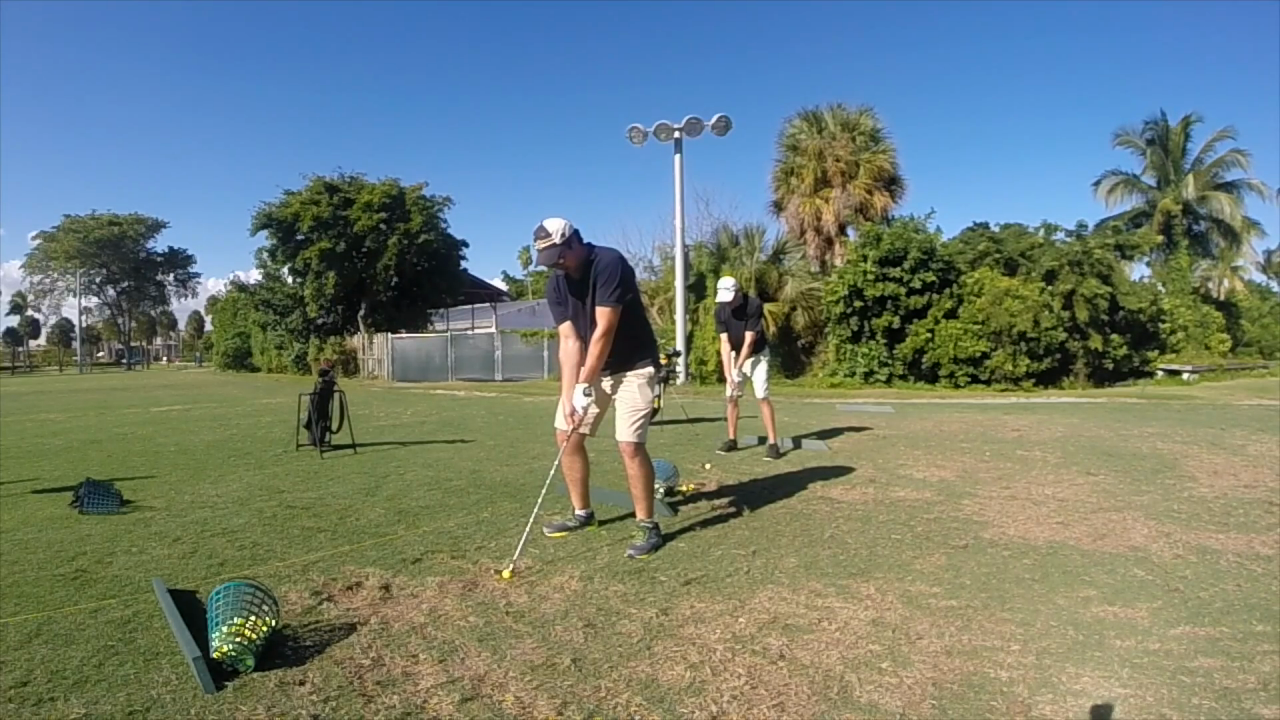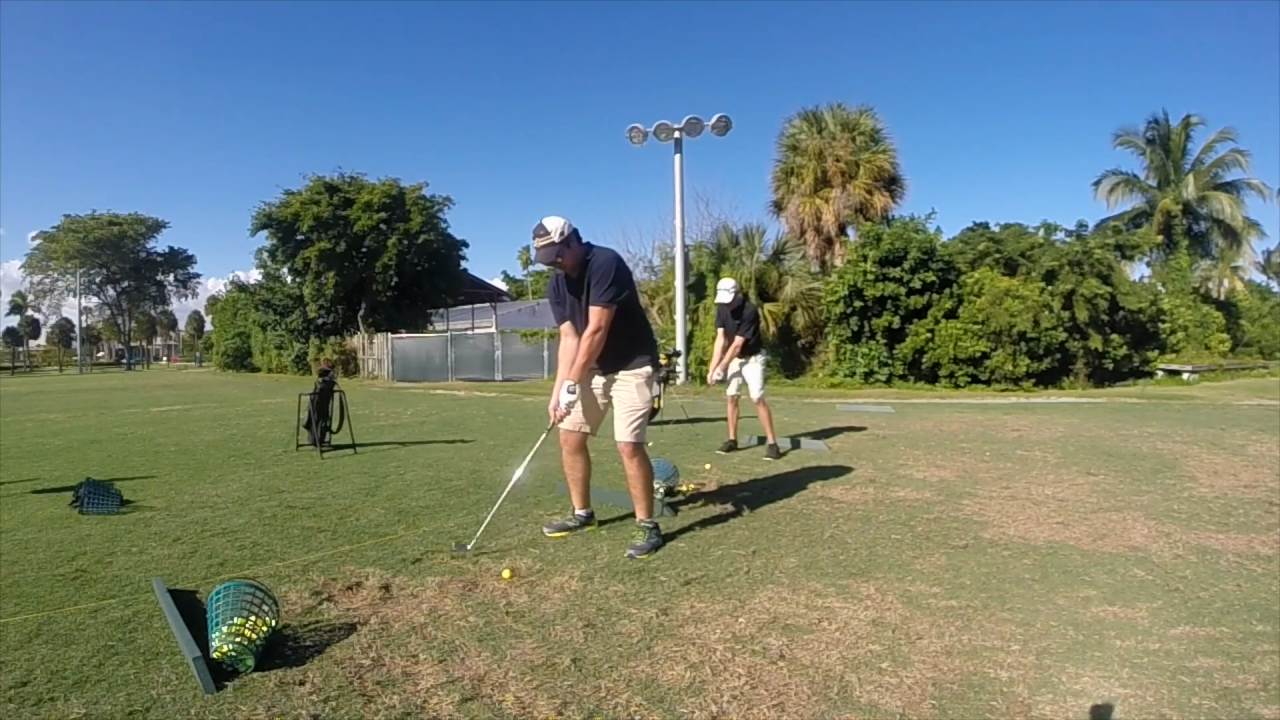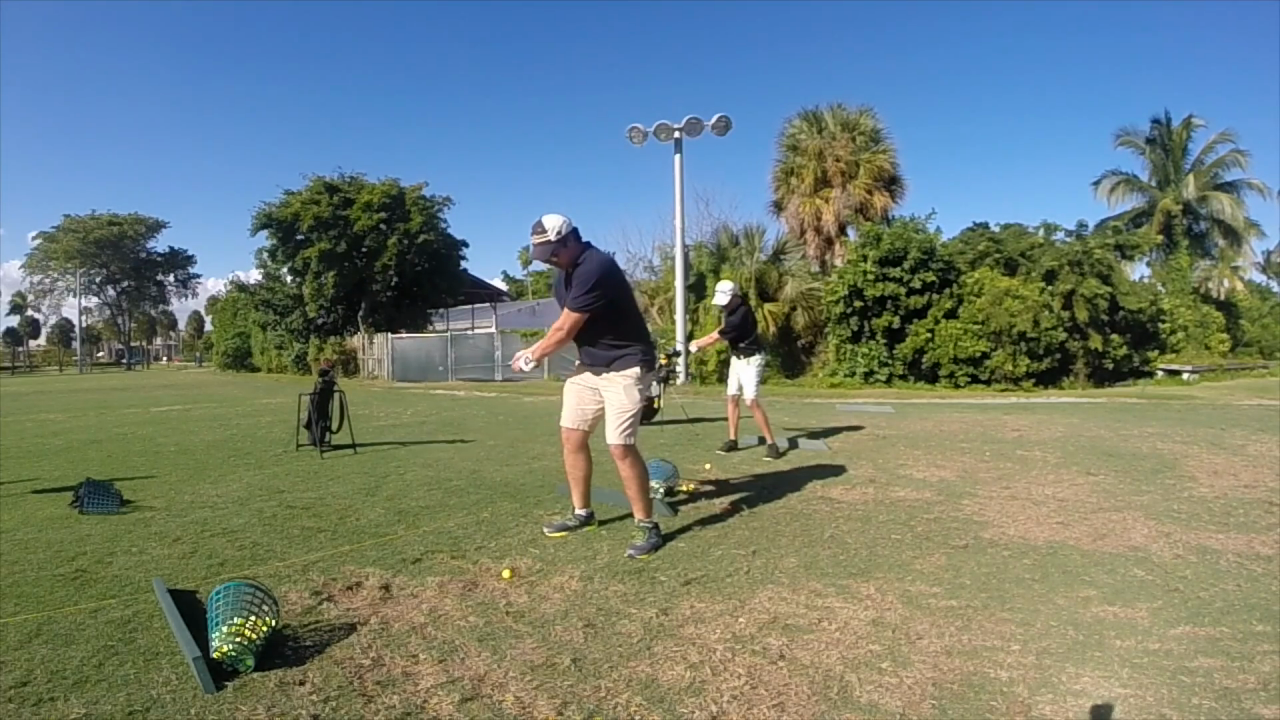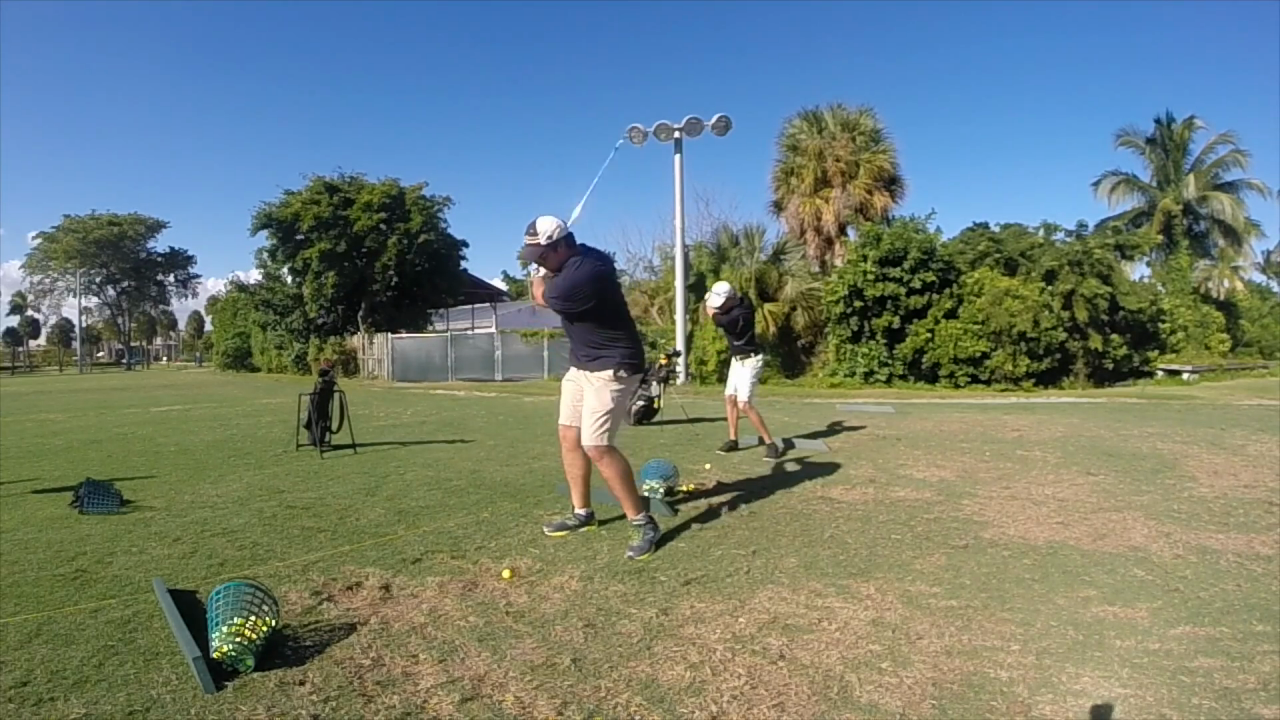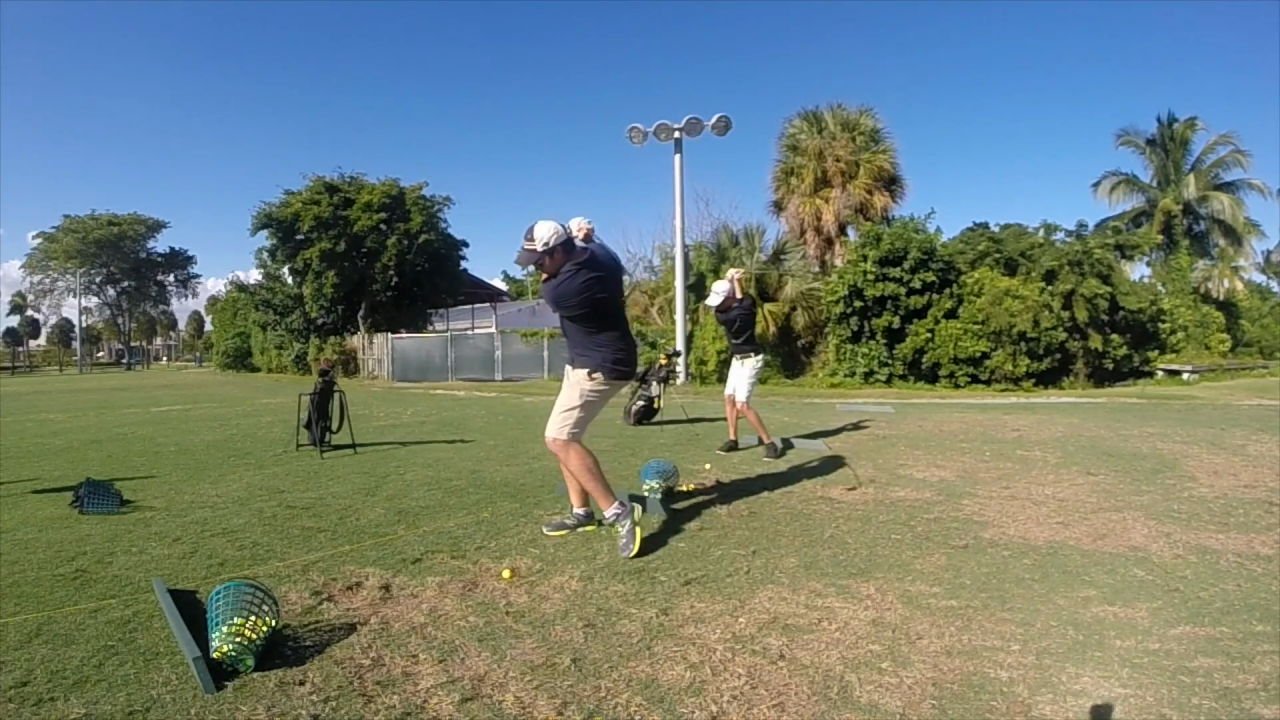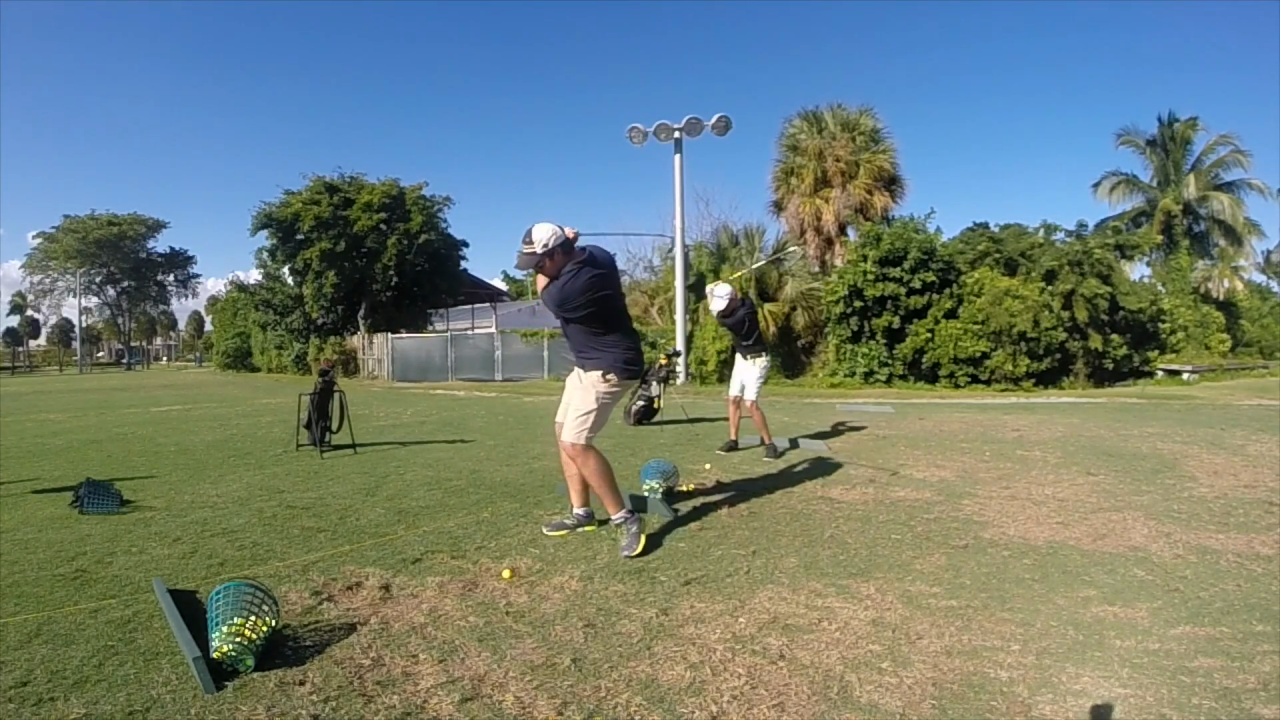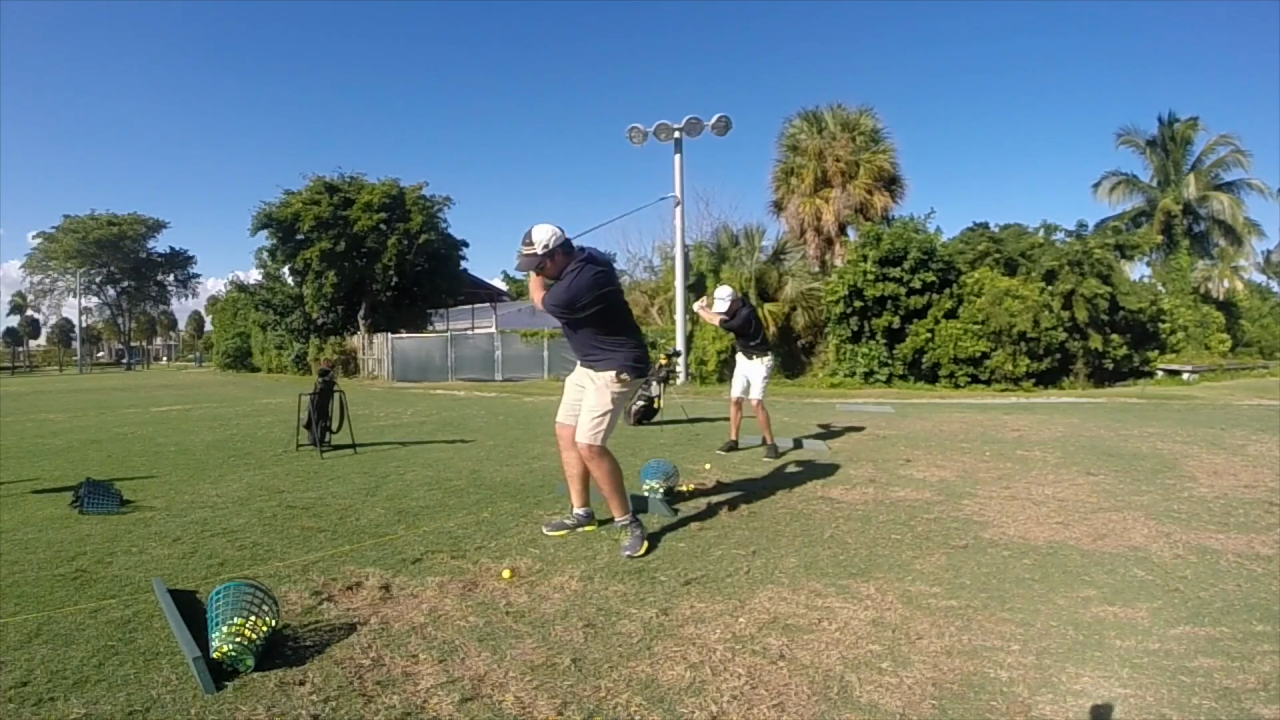
dt=0.2s
person 1, frame 1
left shoulder: (610, 264)
right shoulder: (556, 284)
left elbow: (604, 332)
right elbow: (569, 340)
left wrist: (584, 388)
right wrist: (567, 395)
left hip: (633, 366)
right hip: (590, 366)
left knee: (629, 445)
right knee: (567, 436)
left ankle: (647, 526)
right ankle: (582, 514)
person 1, frame 2
left shoulder: (606, 264)
right shoulder: (558, 282)
left elbow: (596, 332)
right elbow: (568, 337)
left wrist: (570, 384)
right wrist: (560, 390)
left hip: (632, 366)
right hip: (593, 367)
left knee: (628, 445)
right knee: (569, 436)
left ankle: (648, 526)
right ankle: (582, 514)
person 1, frame 3
left shoulder: (594, 269)
right shoulder: (568, 272)
left elbow: (565, 329)
left wrist: (531, 355)
right wrist: (536, 351)
left hip: (625, 365)
right hip: (590, 366)
left knee: (620, 445)
right knee: (572, 436)
left ankle: (647, 526)
right ankle: (582, 513)
person 1, frame 4
left shoulder: (571, 282)
right shoulder: (589, 257)
left elbow: (541, 298)
left wrist: (536, 276)
right wrist: (544, 272)
left hip: (612, 367)
right hip: (586, 364)
left knee: (595, 444)
right knee: (569, 435)
left ankle: (643, 523)
right ankle: (582, 513)
person 1, frame 5
left shoulder: (561, 290)
right shoulder: (602, 256)
right wrist: (581, 239)
left hip: (598, 368)
right hip: (591, 362)
left knee: (559, 439)
right knee: (563, 436)
left ankle: (619, 513)
right ankle: (581, 513)
person 1, frame 6
left shoulder: (565, 291)
right shoulder: (596, 256)
left elbow: (543, 289)
right wrist: (567, 239)
left hip: (608, 368)
right hip: (594, 363)
left knee: (576, 443)
right knee: (564, 433)
left ankle: (625, 520)
right ankle: (581, 513)
person 1, frame 7
left shoulder: (573, 287)
right shoulder: (590, 258)
left elbow: (541, 300)
left wrist: (536, 275)
right wrist: (541, 271)
left hip: (615, 368)
right hip: (591, 363)
left knee: (588, 445)
right knee: (565, 433)
left ankle: (629, 524)
right ankle: (581, 513)
person 2, frame 1
left shoulder: (754, 306)
right shoulder: (720, 311)
left elbow: (749, 340)
right elbow: (725, 343)
left wrist: (738, 369)
right wrist: (728, 372)
left hip: (757, 356)
right hip: (735, 355)
left knee: (762, 397)
right knee: (731, 397)
left ankle: (772, 443)
right ankle: (732, 439)
person 2, frame 2
left shoulder: (749, 311)
right shoulder: (722, 309)
left elbow: (737, 344)
right elbow: (720, 339)
left wrist: (720, 367)
right wrist: (713, 368)
left hip: (753, 358)
right hip: (736, 358)
left knee: (758, 399)
right knee: (732, 397)
left ankle: (772, 443)
right ankle: (732, 439)
person 2, frame 3
left shoulder: (740, 316)
right shoulder: (735, 304)
left elbow: (716, 337)
right elbow: (722, 329)
left wrist: (698, 344)
right wrist: (700, 342)
left hip: (751, 360)
right hip: (737, 358)
left knee: (751, 401)
right knee: (732, 398)
left ankle: (771, 443)
right ankle: (732, 440)
person 2, frame 4
left shoulder: (732, 319)
right shoulder: (744, 301)
left elbow: (712, 314)
left wrist: (707, 302)
right wrist: (712, 298)
left hip: (748, 362)
right hip: (739, 360)
left knee: (744, 404)
right knee: (730, 398)
left ankle: (770, 444)
right ankle: (733, 440)
person 2, frame 5
left shoulder: (729, 317)
right shoulder: (747, 301)
left elbow: (717, 312)
left wrist: (731, 280)
right wrist: (736, 281)
left hip: (748, 361)
right hip: (738, 358)
left knee: (741, 405)
right knee: (729, 398)
left ankle: (769, 443)
right ankle: (733, 439)
person 2, frame 6
left shoulder: (738, 319)
right shoulder: (744, 301)
left elbow: (716, 313)
left wrist: (710, 293)
right wrist: (716, 290)
left hip: (756, 361)
right hip: (741, 358)
left knee: (750, 403)
right knee: (733, 399)
left ankle: (769, 444)
right ankle: (733, 440)
person 2, frame 7
left shoulder: (744, 317)
right shoulder: (738, 305)
left elbow: (717, 321)
right elbow: (722, 318)
left wrist: (699, 309)
right wrist: (704, 307)
left hip: (760, 361)
right hip: (743, 358)
left knee: (756, 402)
right knee: (735, 400)
left ankle: (770, 443)
right ankle: (733, 440)
